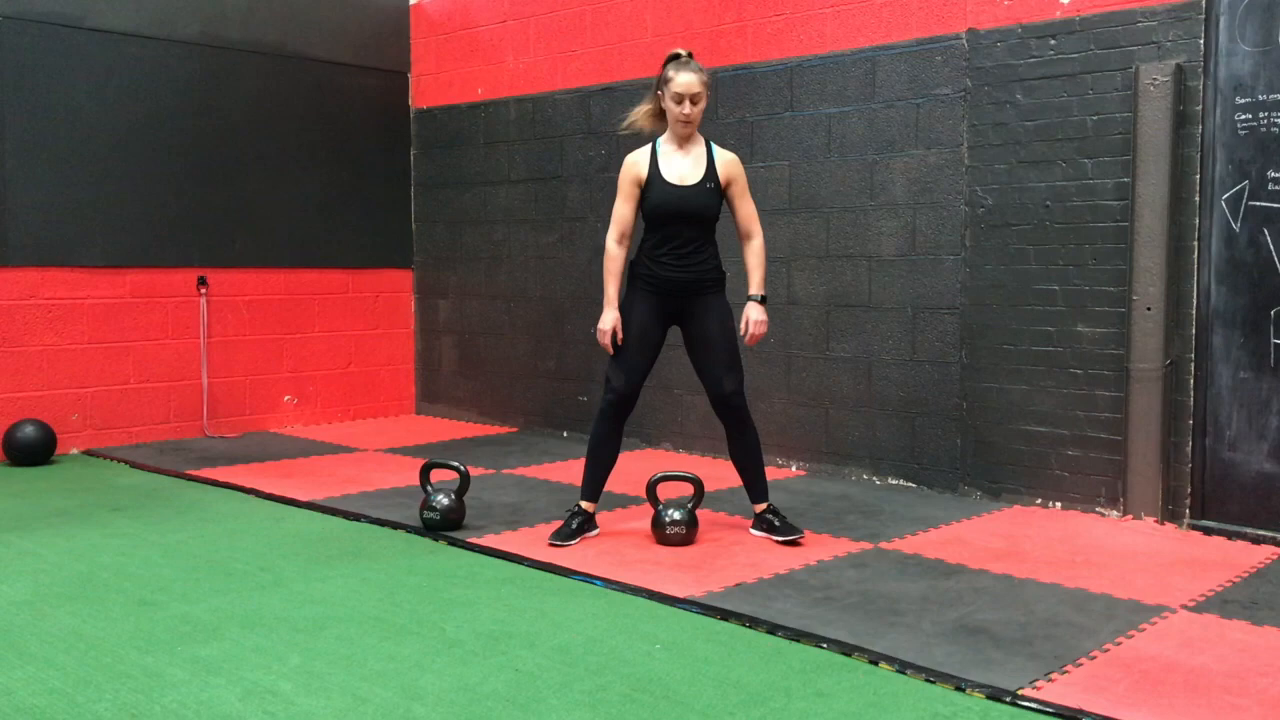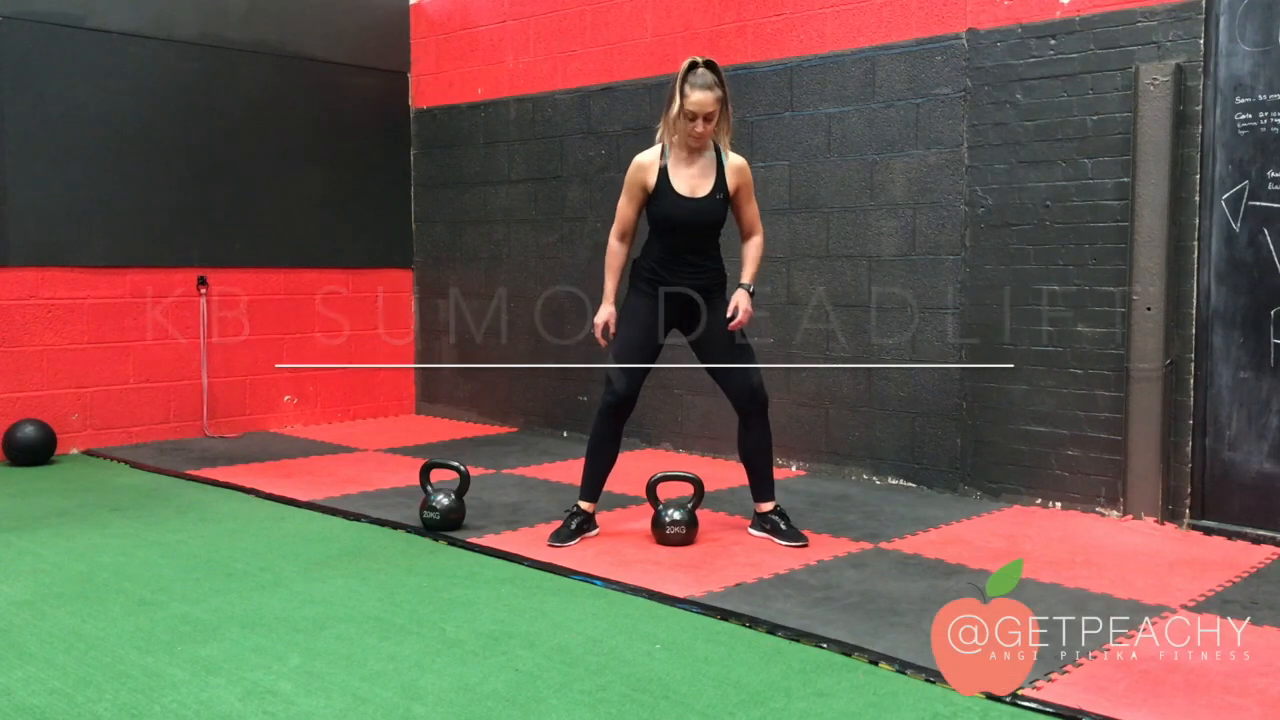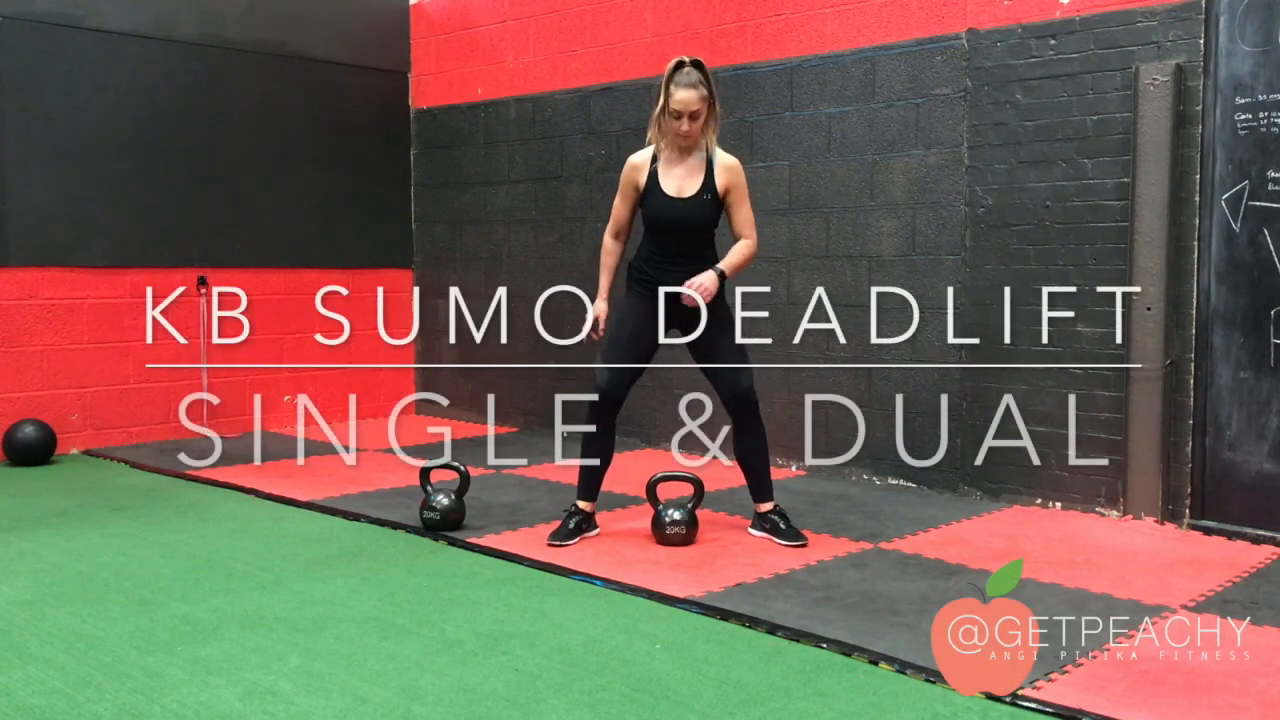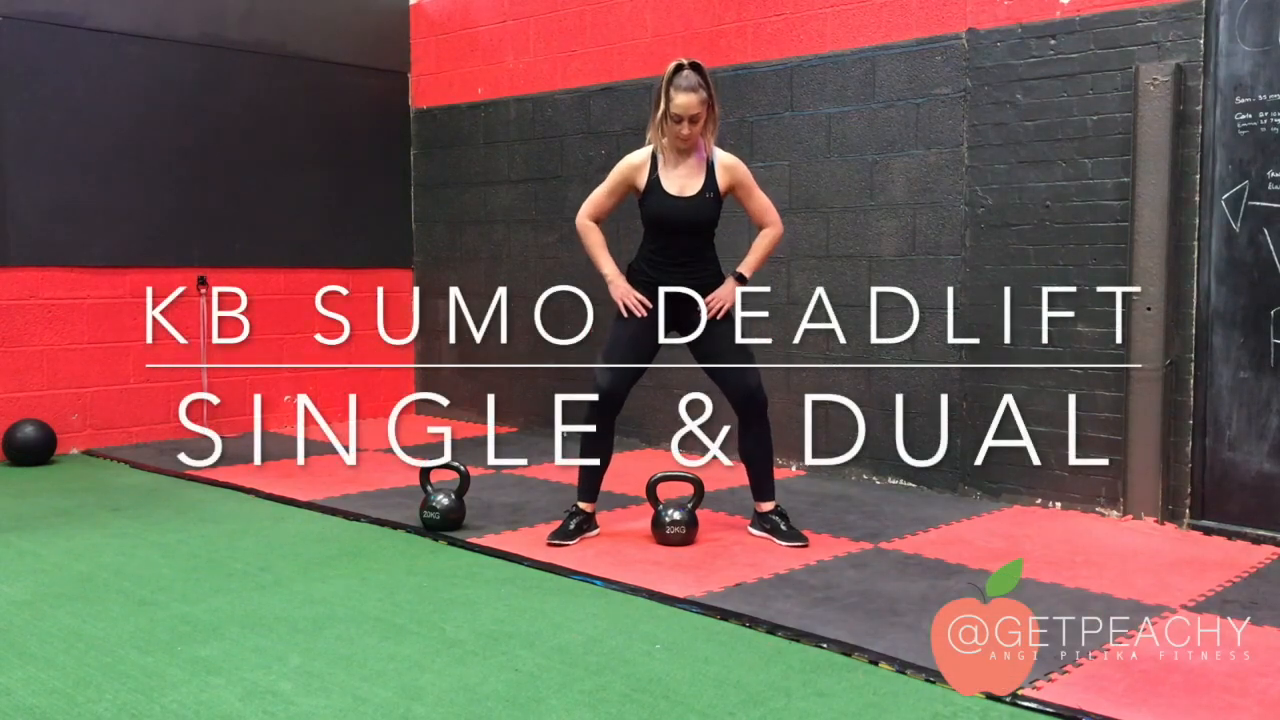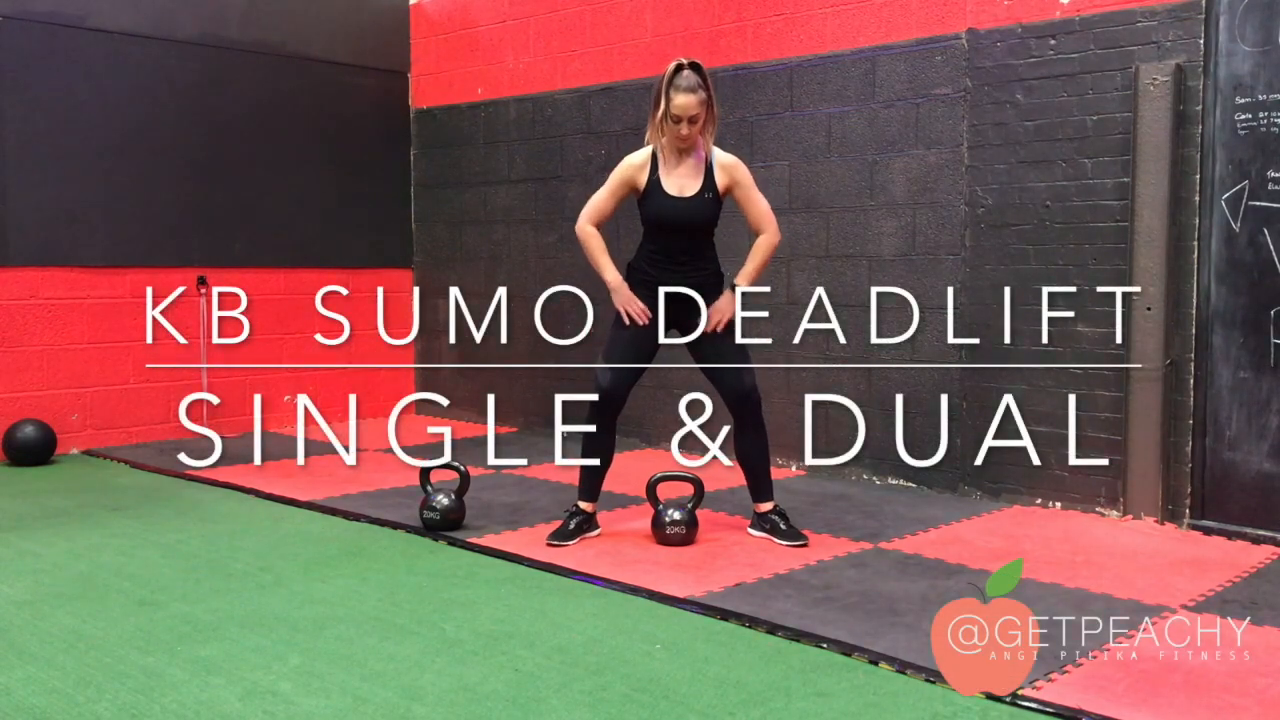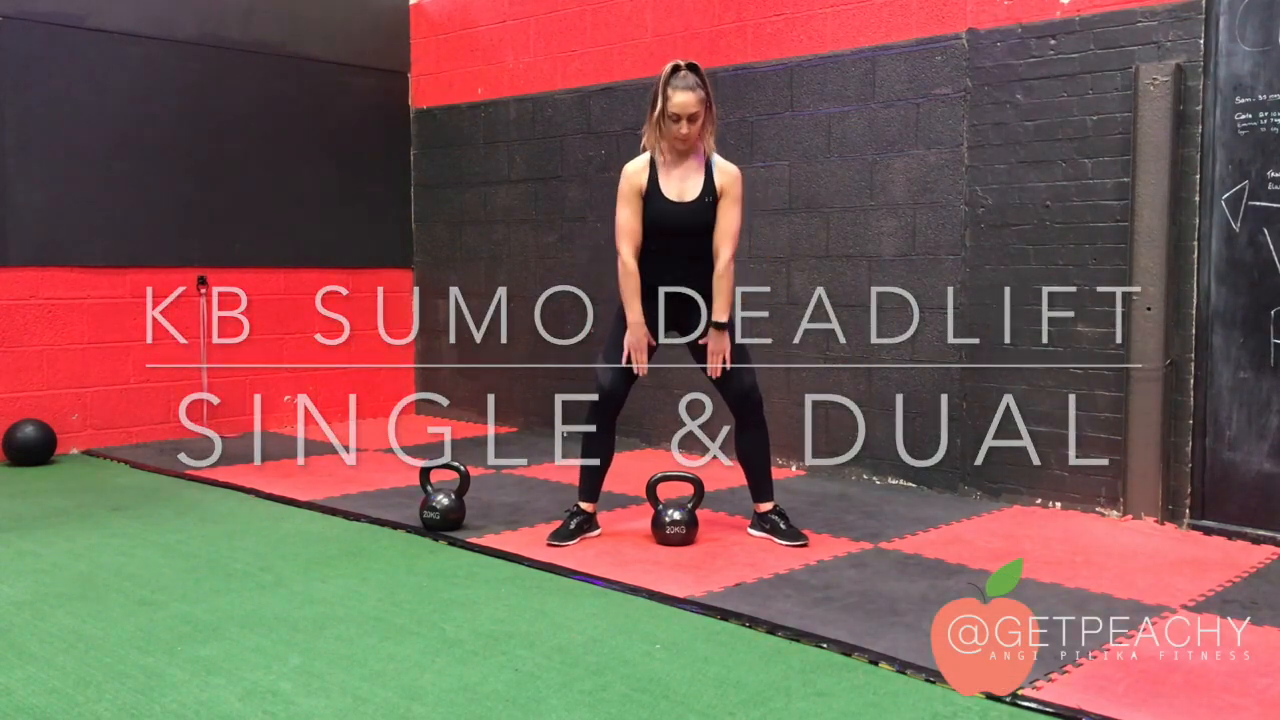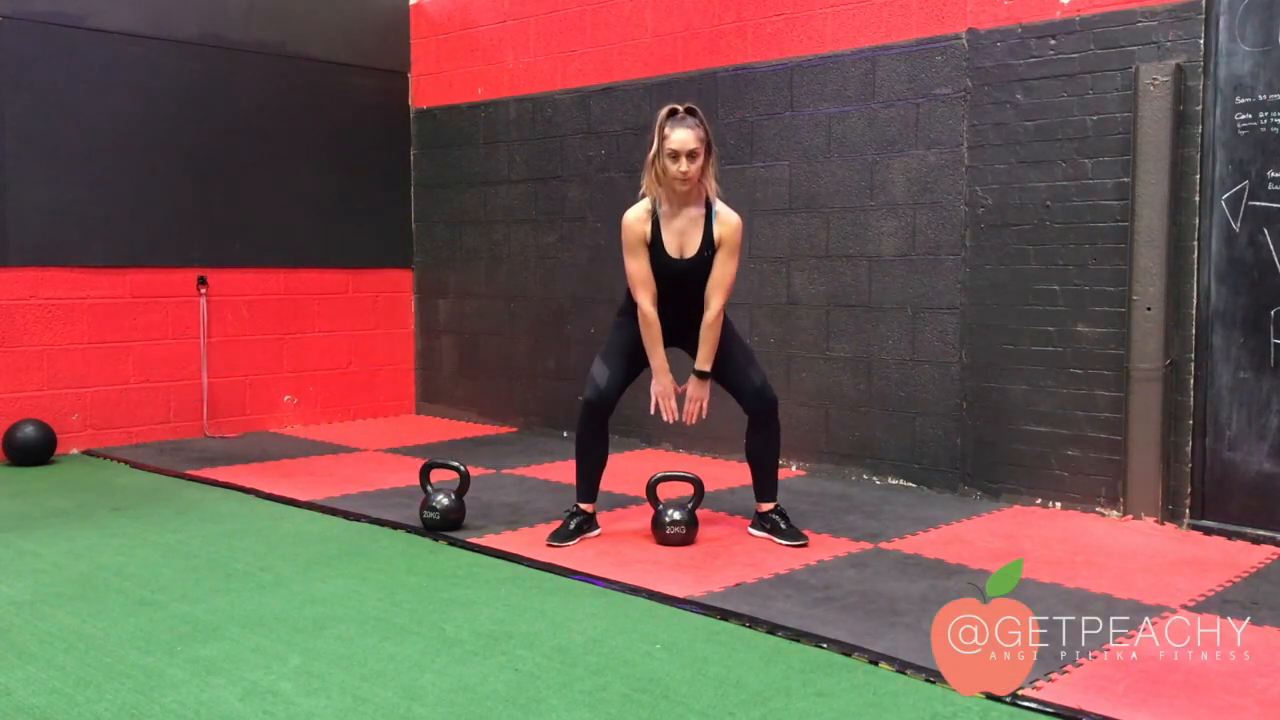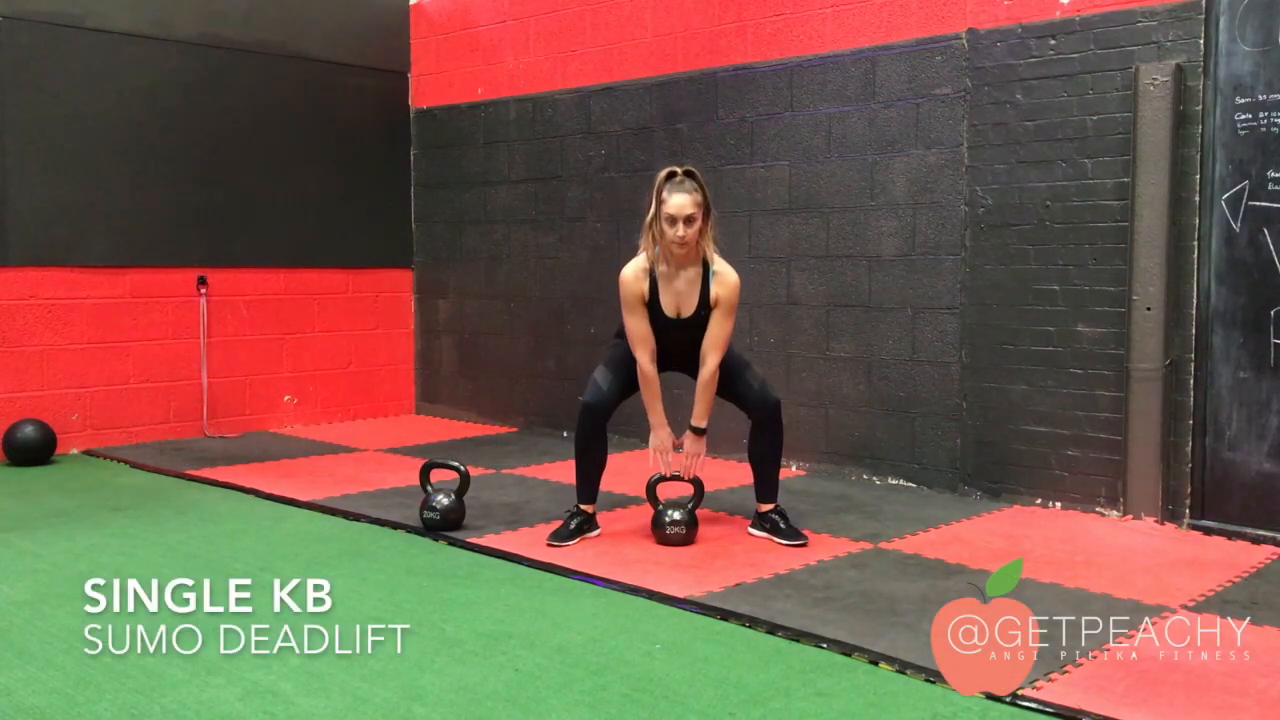
dt=0.7s
person 1, frame 1
left shoulder: (724, 162)
right shoulder: (638, 162)
left elbow: (752, 237)
right elbow: (617, 240)
left wrist: (756, 299)
right wrist: (610, 306)
left hip: (705, 295)
right hip: (647, 294)
left knee: (730, 400)
right knee: (617, 397)
left ankle: (763, 511)
right ankle: (585, 512)
person 1, frame 2
left shoulder: (735, 168)
right shoulder: (647, 164)
left elbow: (753, 234)
right elbow: (620, 236)
left wrist: (745, 288)
right wrist: (608, 301)
left hip: (708, 298)
right hip: (650, 295)
left knee: (752, 396)
right knee: (617, 396)
left ankle: (766, 512)
right ankle: (583, 511)
person 1, frame 3
left shoulder: (726, 167)
right shoulder: (639, 165)
left elbow: (748, 239)
right elbow: (615, 235)
left wrist: (715, 274)
right wrist: (601, 295)
left hip: (702, 297)
right hip: (644, 295)
left knee: (742, 398)
right knee: (604, 394)
left ankle: (766, 512)
right ankle: (583, 511)
person 1, frame 4
left shoulder: (726, 167)
right shoulder: (638, 164)
left elbow: (772, 226)
right elbow: (586, 219)
left wrist: (737, 280)
right wrist: (614, 278)
left hip: (705, 298)
right hip: (646, 296)
left knee: (751, 396)
right knee: (605, 394)
left ankle: (767, 512)
right ankle: (583, 512)
person 1, frame 5
left shoulder: (727, 167)
right shoulder: (637, 165)
left elbow: (768, 233)
right elbow: (587, 225)
left wrist: (735, 291)
right wrist: (616, 285)
left hip: (705, 298)
right hip: (645, 296)
left knee: (745, 398)
right knee: (606, 396)
left ankle: (766, 512)
right ankle: (584, 512)
person 1, frame 6
left shoulder: (725, 174)
right shoulder: (636, 172)
left elbow: (725, 256)
right elbow: (626, 253)
left wrist: (720, 325)
right wrist: (635, 322)
left hip: (702, 301)
right hip: (647, 299)
left knee: (747, 400)
right knee: (605, 397)
left ankle: (766, 512)
right ankle: (584, 513)
person 1, frame 7
left shoulder: (727, 223)
right shoulder: (637, 219)
left elbow: (714, 306)
right elbow: (646, 304)
left wrist: (702, 375)
right wrist: (661, 373)
left hip: (700, 323)
right hip: (642, 323)
left knee: (762, 401)
right knee: (595, 401)
left ankle: (767, 513)
right ankle: (583, 513)
person 1, frame 8
left shoulder: (725, 280)
right shoulder: (634, 276)
left elbow: (710, 363)
right elbow: (645, 361)
left wrist: (697, 430)
right wrist: (658, 427)
left hip: (699, 351)
right hip: (638, 350)
left knee: (767, 407)
right knee: (593, 407)
left ankle: (767, 513)
right ankle: (584, 514)
